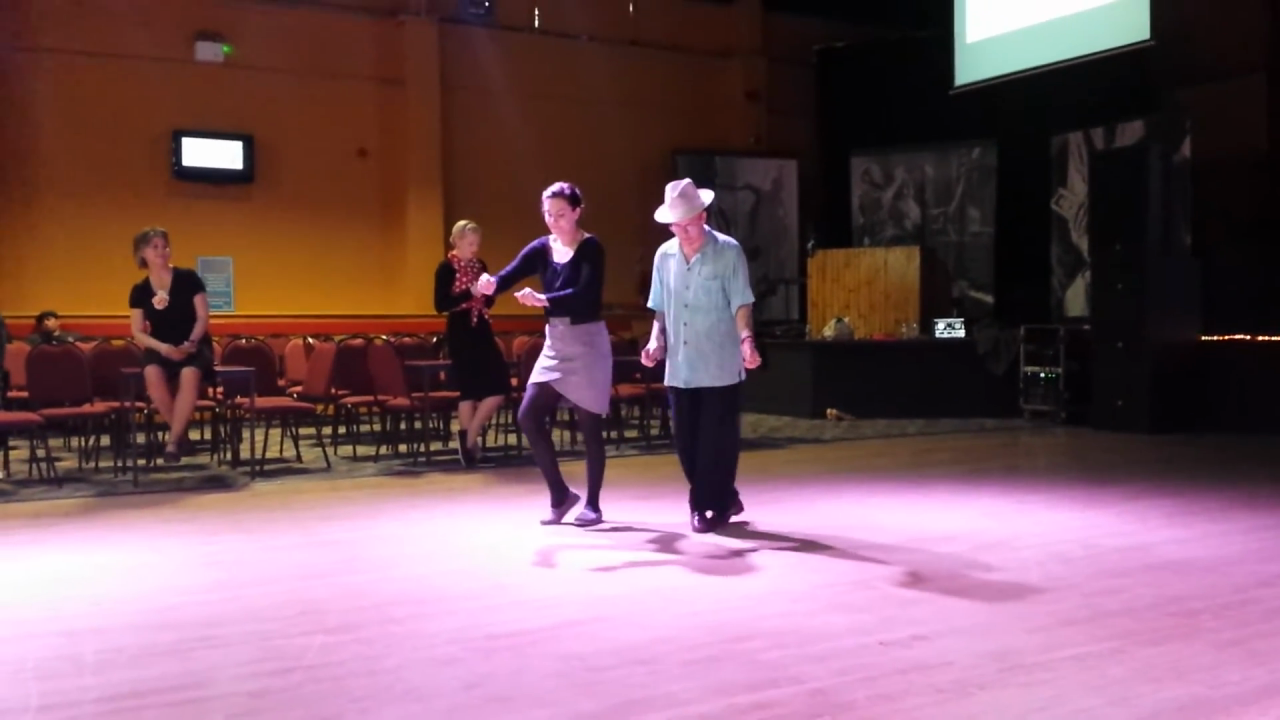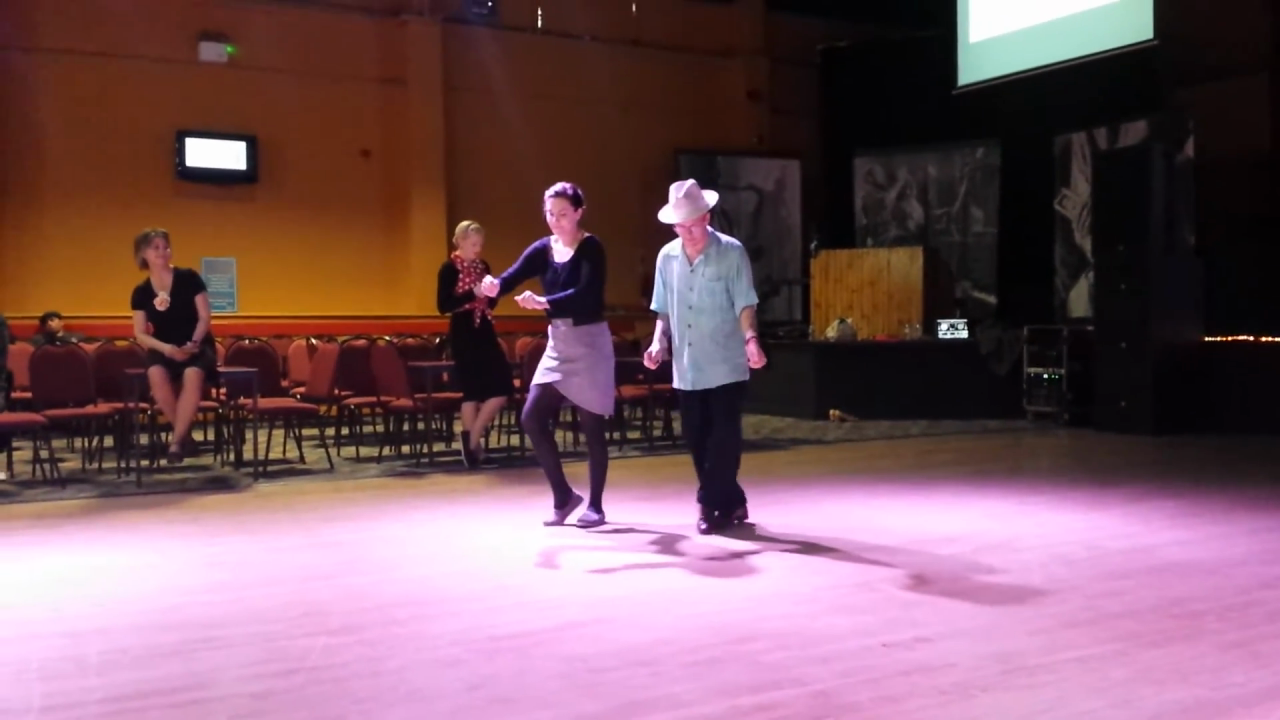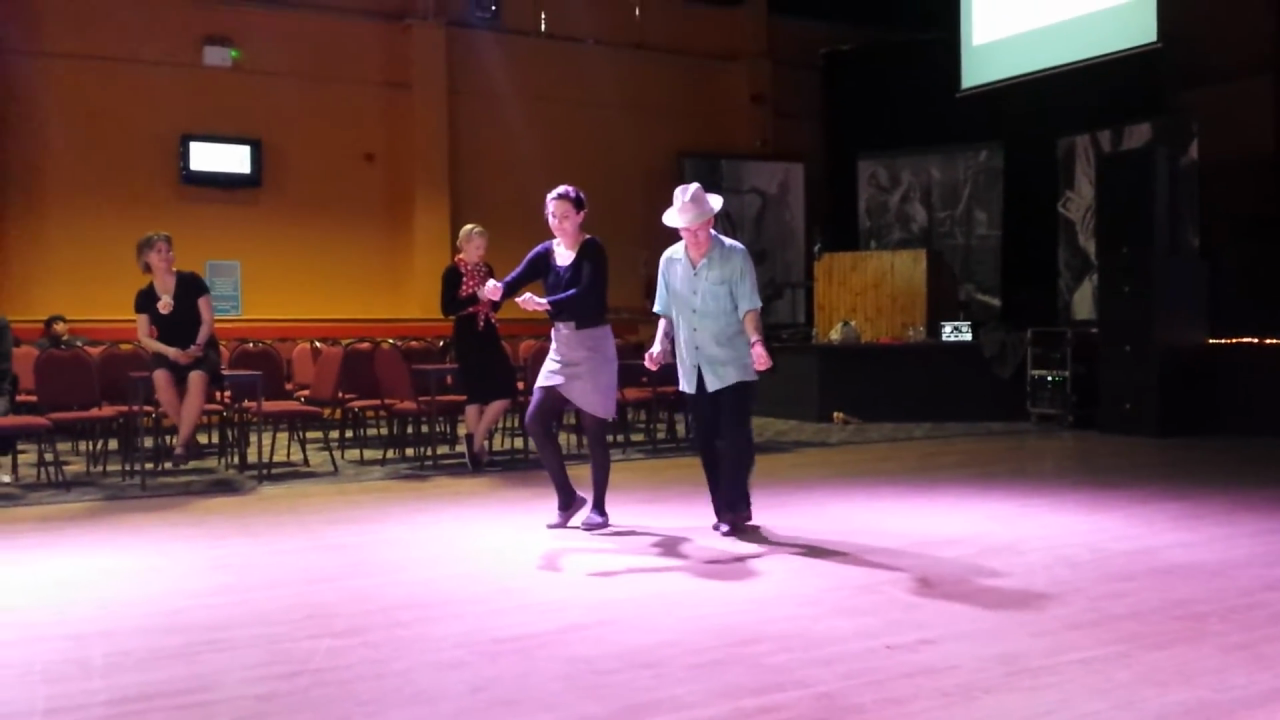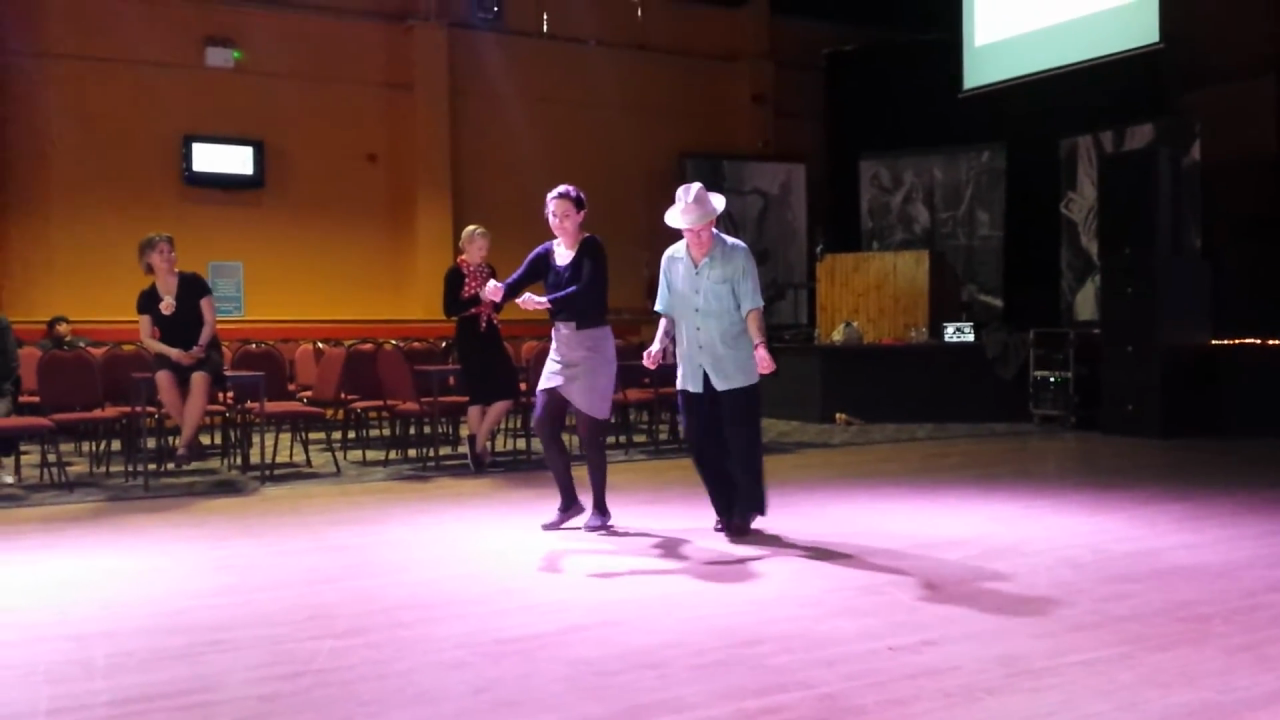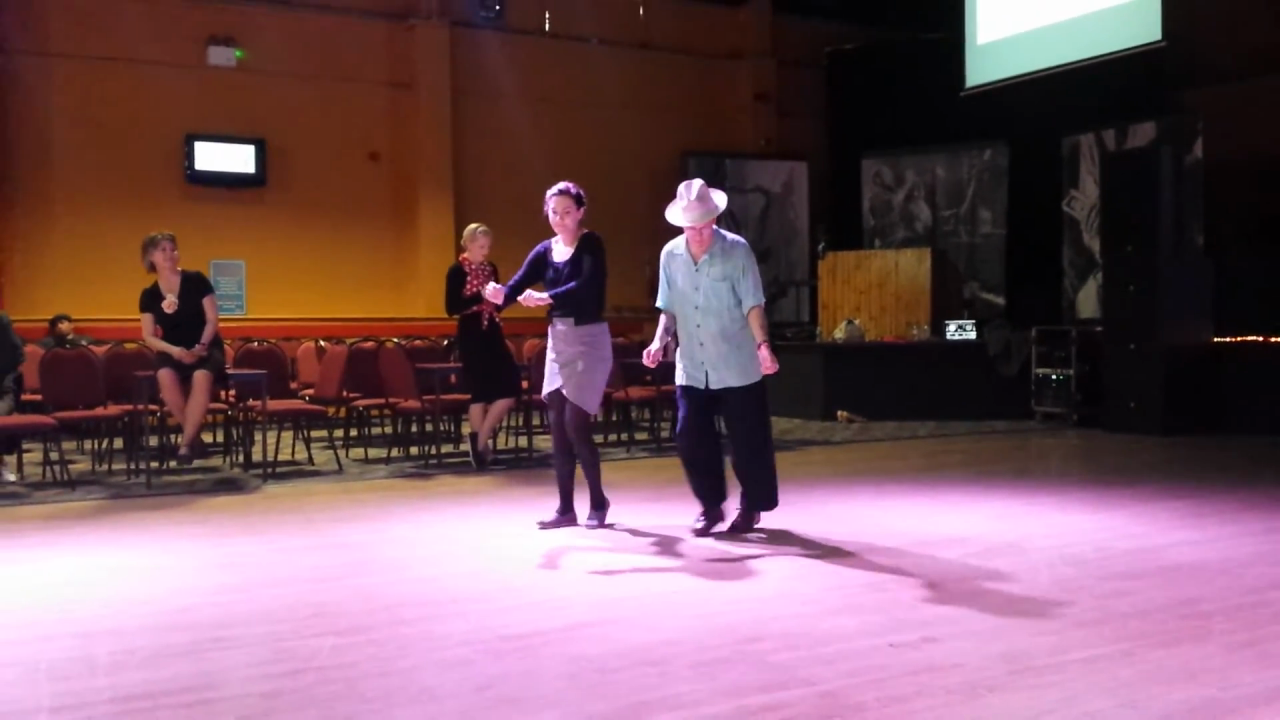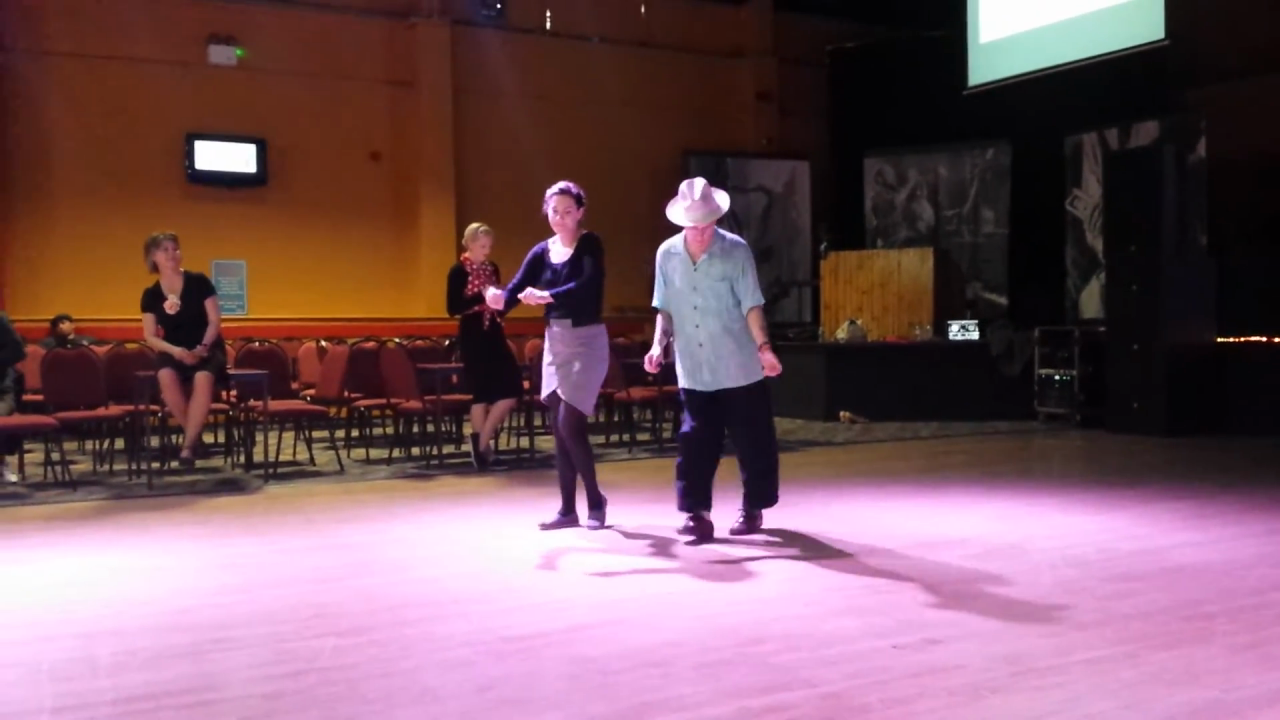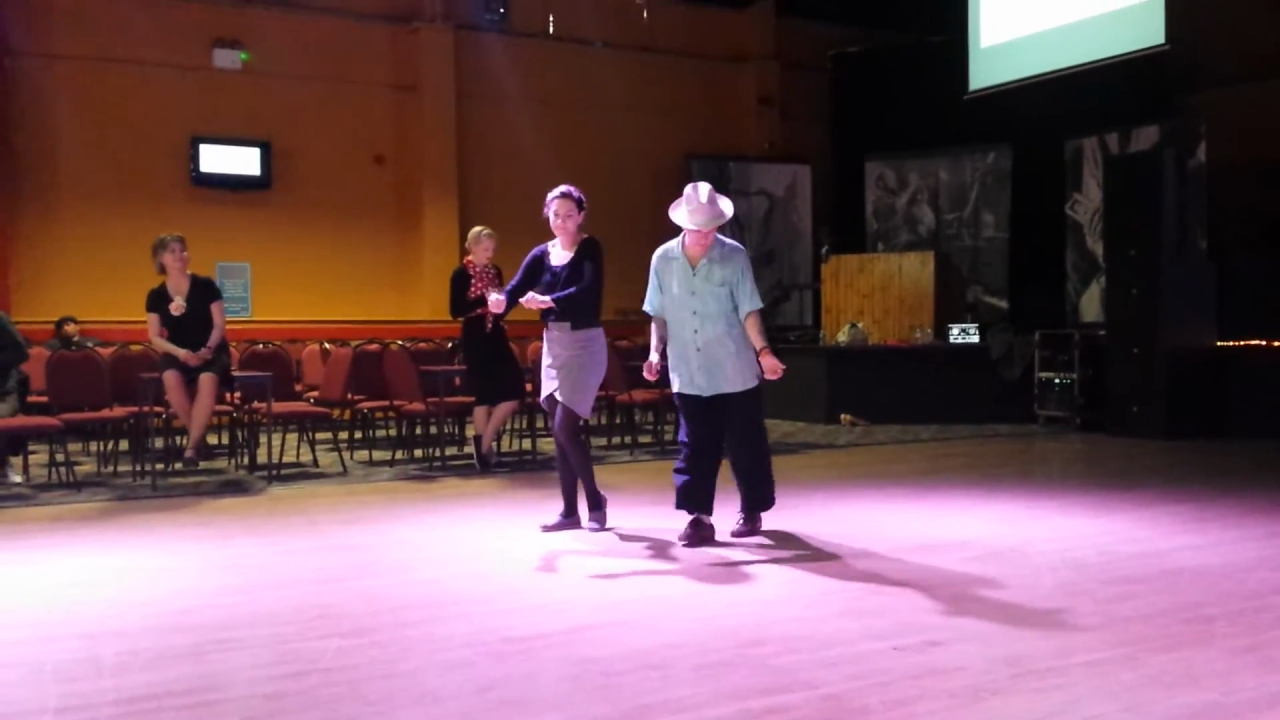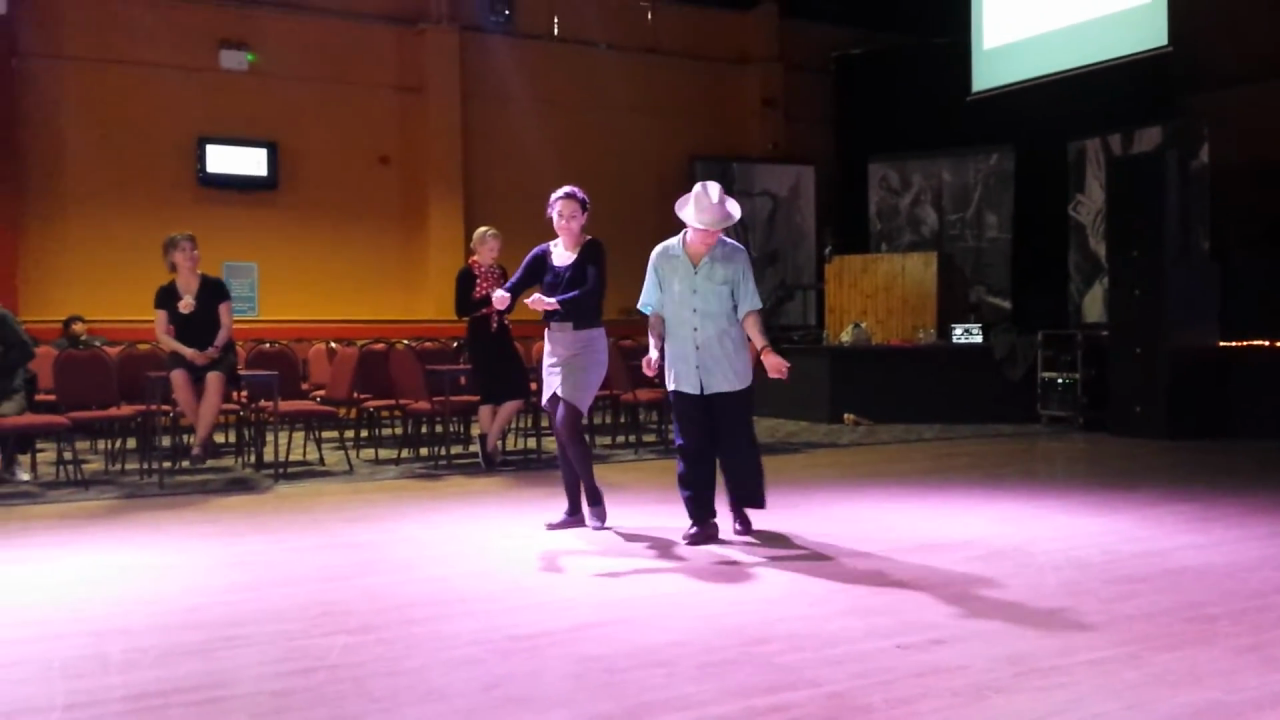
dt=0.1s
person 1, frame 1
left shoulder: (728, 252)
right shoulder: (664, 256)
left elbow: (741, 303)
left wrist: (746, 340)
right wrist: (656, 341)
left hip: (719, 364)
right hip: (679, 365)
left knee: (715, 439)
right knee: (686, 440)
left ankle: (704, 505)
right ankle: (725, 499)
person 1, frame 2
left shoulder: (732, 253)
right shoulder: (666, 257)
left elbow: (745, 305)
left wrist: (750, 340)
right wrist: (658, 343)
left hip: (725, 364)
right hip: (686, 366)
left knee: (722, 437)
right knee: (699, 440)
left ankle: (713, 508)
right ankle: (730, 503)
person 1, frame 3
left shoulder: (735, 256)
right shoulder: (669, 260)
left elbow: (748, 308)
right elbow: (666, 313)
left wrist: (756, 343)
right wrist: (660, 345)
left hip: (732, 365)
right hip: (692, 368)
left knee: (734, 437)
right knee: (706, 441)
left ankle: (732, 508)
right ankle: (735, 506)
person 1, frame 4
left shoulder: (737, 255)
right shoulder: (671, 260)
left elbow: (751, 307)
right elbow: (669, 312)
left wrist: (759, 345)
right wrist: (659, 343)
left hip: (735, 366)
right hip: (691, 369)
left knee: (741, 440)
right knee: (700, 441)
left ankle: (743, 510)
right ankle: (727, 505)
person 1, frame 5
left shoulder: (737, 251)
right shoulder: (670, 255)
left elbow: (753, 304)
right elbow: (669, 308)
left wrist: (762, 344)
right wrist: (659, 341)
left hip: (737, 364)
right hip: (691, 366)
left knee: (748, 437)
right knee: (690, 436)
left ankle: (752, 506)
right ankle: (712, 505)
person 1, frame 6
left shoulder: (736, 251)
right shoulder: (667, 255)
left elbow: (751, 304)
right elbow: (666, 308)
left wrist: (763, 346)
right wrist: (659, 344)
left hip: (737, 366)
right hip: (692, 368)
left knee: (750, 438)
right knee: (695, 440)
left ankle: (753, 507)
right ankle: (698, 514)
person 1, frame 7
left shoulder: (734, 256)
right shoulder: (663, 259)
left elbow: (749, 310)
right elbow: (659, 314)
left wrist: (762, 351)
right wrist: (656, 351)
left hip: (733, 371)
right hip: (687, 373)
left knee: (744, 443)
right knee: (695, 446)
left ankle: (752, 510)
right ankle: (699, 518)
person 1, frame 8
left shoulder: (736, 257)
right shoulder: (662, 257)
left elbow: (747, 310)
right elbow: (654, 311)
left wrist: (764, 350)
right wrist: (655, 348)
left hip: (729, 369)
right hip: (683, 371)
left knee: (737, 442)
right knee: (692, 447)
left ankle: (741, 507)
right ankle: (702, 518)
person 2, frame 1
left shoulder: (590, 248)
right shoulder: (541, 248)
left elbow: (586, 293)
right elbow: (510, 275)
left wrist: (543, 300)
right wrist: (491, 284)
left hip: (588, 340)
right hip: (555, 342)
left knee: (589, 426)
right knee: (529, 416)
left ankle: (592, 504)
right ankle: (560, 495)
person 2, frame 2
left shoulder: (591, 248)
right shoulder: (543, 249)
left elbow: (585, 293)
right elbow: (513, 277)
left wrist: (544, 302)
right wrist: (494, 286)
left hip: (590, 341)
right hip: (557, 343)
left knee: (591, 427)
right knee: (532, 418)
left ankle: (595, 505)
right ankle: (563, 496)
person 2, frame 3
left shoulder: (592, 249)
right shoulder: (545, 253)
left elbow: (586, 294)
right elbow: (515, 281)
left wrist: (544, 303)
right wrist: (497, 290)
left hip: (593, 345)
right hip: (560, 346)
left knee: (594, 431)
right knee: (536, 421)
left ankle: (598, 507)
right ankle: (567, 498)
person 2, frame 4
left shoulder: (591, 248)
right shoulder: (545, 253)
left elbow: (587, 291)
right elbow: (516, 285)
left wrist: (544, 302)
right wrist: (498, 291)
left hip: (593, 344)
right hip: (561, 345)
left knee: (589, 430)
right knee: (543, 423)
left ankle: (600, 508)
right ankle: (568, 503)
person 2, frame 5
left shoulder: (591, 243)
right shoulder: (544, 252)
left elbow: (587, 286)
right elbow: (517, 286)
left wrist: (546, 297)
right wrist: (499, 293)
left hip: (589, 340)
right hip: (558, 342)
left knee: (576, 425)
right knee: (558, 429)
left ankle: (598, 502)
right ankle: (566, 508)
person 2, frame 6
left shoulder: (589, 244)
right shoulder: (541, 252)
left elbow: (588, 286)
right elbow: (516, 289)
left wrist: (547, 296)
right wrist: (499, 299)
left hip: (587, 340)
right hip: (554, 342)
left knee: (569, 426)
right knee: (560, 431)
left ankle: (595, 500)
right ankle: (568, 509)
person 2, frame 7
left shoulder: (589, 248)
right shoulder: (540, 255)
left elbow: (588, 291)
right elbow: (514, 291)
left wrist: (548, 300)
right wrist: (499, 302)
left hip: (585, 343)
right hip: (553, 345)
left knee: (565, 428)
right knee: (560, 434)
left ankle: (595, 499)
right ankle: (569, 511)
person 2, frame 8
left shoulder: (592, 249)
right shoulder: (542, 254)
left elbow: (593, 292)
right elbow: (513, 287)
left wrist: (555, 303)
right wrist: (501, 298)
left hip: (587, 343)
right hip: (554, 344)
left knee: (568, 424)
right knee: (560, 431)
left ankle: (593, 496)
right ankle: (574, 510)
person 3, frame 1
left shoulder: (480, 265)
right shoulder: (446, 268)
right elbow: (441, 305)
left wrist: (489, 293)
right wrist: (469, 292)
left hip: (482, 329)
right hip: (460, 332)
left knee: (499, 385)
right knee: (469, 388)
left ankle: (470, 438)
right ankle: (468, 444)
person 3, frame 2
left shoulder: (483, 266)
right shoulder: (449, 268)
right elbow: (444, 306)
right wrist: (472, 293)
left hip: (485, 331)
right hip: (463, 333)
left knee: (502, 386)
right knee: (472, 389)
left ankle: (472, 440)
right ankle: (472, 445)
person 3, frame 3
left shoulder: (487, 269)
right shoulder: (453, 272)
right elbow: (447, 309)
right wrist: (476, 296)
left hip: (488, 333)
right hip: (467, 336)
left knee: (505, 389)
right knee: (476, 392)
left ankle: (476, 442)
right ankle: (475, 448)
person 3, frame 4
left shoulder: (489, 270)
right shoulder: (455, 273)
right elbow: (449, 310)
left wrist: (498, 298)
right wrist: (478, 297)
left hip: (491, 334)
right hip: (469, 337)
left knee: (508, 390)
right knee: (478, 393)
left ankle: (478, 443)
right ankle: (478, 449)
person 3, frame 5
left shoulder: (491, 269)
right shoulder: (457, 271)
right elbow: (452, 308)
right wrist: (480, 295)
left hip: (492, 332)
right hip: (471, 335)
left knee: (510, 388)
right knee: (480, 391)
left ankle: (481, 440)
right ankle: (480, 446)
person 3, frame 6
left shoulder: (492, 269)
right shoulder: (458, 271)
right elbow: (453, 308)
right wrist: (481, 296)
left hip: (494, 333)
right hip: (472, 335)
left knee: (511, 388)
right knee: (481, 391)
left ankle: (482, 442)
right ankle: (481, 447)
person 3, frame 7
left shoulder: (495, 272)
right shoulder: (461, 274)
right elbow: (456, 311)
right wrist: (483, 299)
left hip: (497, 335)
right hip: (475, 337)
left knee: (513, 390)
right knee: (484, 394)
left ankle: (484, 443)
right ankle: (483, 449)
person 3, frame 8
left shoulder: (500, 272)
right shoulder: (467, 274)
right elbow: (461, 311)
right wrist: (489, 299)
left hip: (502, 335)
right hip: (480, 337)
left knee: (518, 390)
right knee: (489, 393)
left ankle: (489, 443)
right ankle: (489, 449)
person 4, frame 1
left shoulder: (188, 278)
right shoulder: (139, 291)
left elbow: (203, 317)
right elbow: (138, 332)
left wrist: (191, 343)
right wrist: (162, 347)
left hip: (194, 346)
right hip: (160, 349)
left knee: (189, 375)
right knee: (152, 374)
left ankle: (173, 440)
right ankle: (179, 431)
person 4, frame 2
left shoulder: (189, 278)
right shoulder: (141, 292)
left elbow: (205, 317)
right elbow: (140, 334)
left wrist: (193, 344)
right wrist: (165, 347)
left hip: (197, 346)
right hip: (163, 349)
left knee: (192, 375)
right knee: (156, 375)
left ankle: (177, 440)
right ankle: (183, 432)
person 4, frame 3
left shoulder: (192, 281)
right shoulder: (144, 296)
left elbow: (208, 320)
right elbow: (144, 337)
left wrist: (197, 347)
right wrist: (169, 351)
left hip: (201, 349)
right hip: (167, 352)
left knee: (197, 379)
right knee: (161, 378)
left ankle: (181, 442)
right ankle: (188, 435)
person 4, frame 4
left shoulder: (194, 282)
right shoulder: (146, 297)
left elbow: (210, 321)
right elbow: (146, 338)
left wrist: (199, 348)
right wrist: (171, 352)
left hip: (204, 350)
right hip: (170, 354)
left knee: (199, 379)
right knee: (164, 379)
left ankle: (184, 443)
right ankle: (191, 435)
person 4, frame 5
left shoulder: (196, 280)
right shoulder: (149, 295)
left elbow: (212, 319)
right elbow: (149, 336)
left wrist: (201, 346)
right wrist: (173, 350)
left hip: (206, 348)
right hip: (172, 352)
left knee: (201, 378)
right knee: (166, 377)
left ankle: (186, 442)
right ankle: (193, 434)
person 4, frame 6
left shoulder: (199, 282)
right shoulder: (151, 295)
left elbow: (215, 321)
right elbow: (150, 336)
left wrist: (203, 347)
right wrist: (174, 350)
left hip: (207, 349)
right hip: (173, 352)
left knee: (203, 379)
right knee: (166, 378)
left ankle: (188, 444)
right ankle: (193, 435)
person 4, frame 7
left shoulder: (206, 285)
right shoulder: (156, 295)
left elbow: (219, 324)
right elbow: (155, 337)
left wrist: (207, 349)
right wrist: (179, 352)
left hip: (211, 351)
right hip: (177, 353)
left knee: (207, 380)
right knee: (171, 379)
left ankle: (193, 444)
right ankle: (198, 435)
person 4, frame 8
left shoulder: (215, 285)
right shoulder: (165, 293)
left elbow: (227, 325)
right elbow: (162, 334)
left wrist: (215, 348)
right wrist: (186, 351)
left hip: (217, 351)
right hip: (184, 352)
left knee: (215, 379)
right knee: (179, 378)
left ankle: (199, 443)
right ankle: (204, 434)
